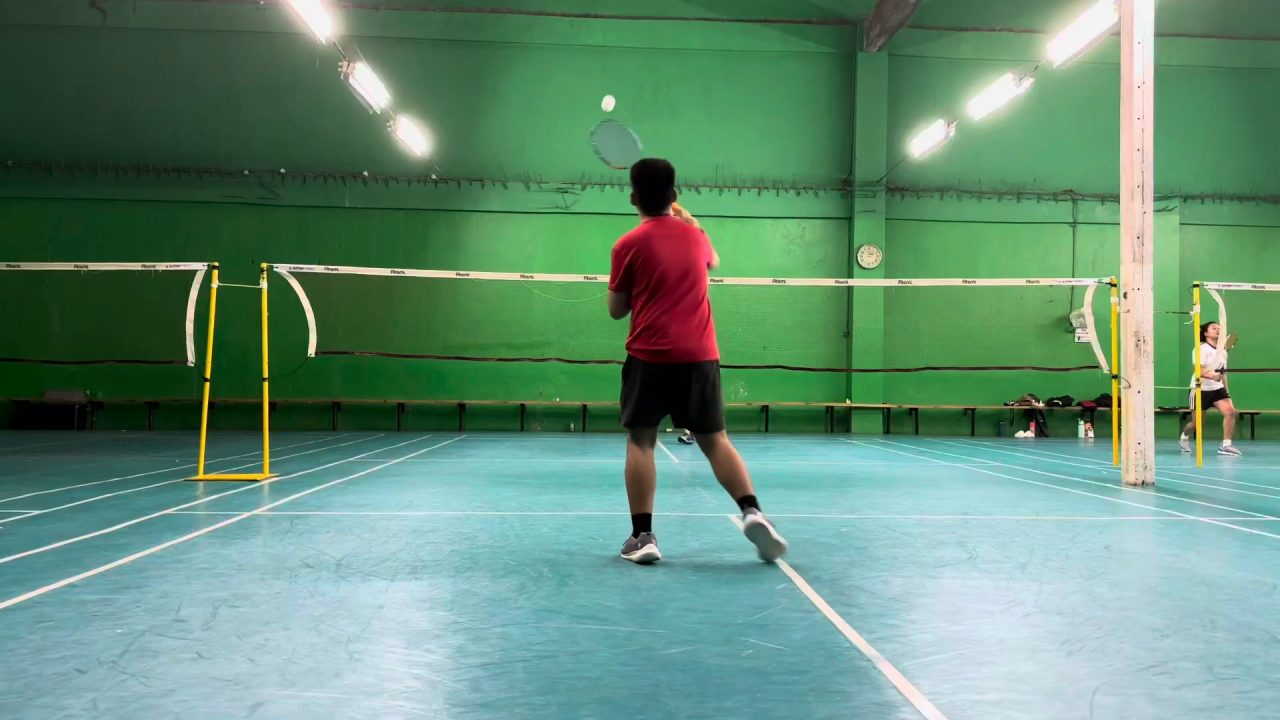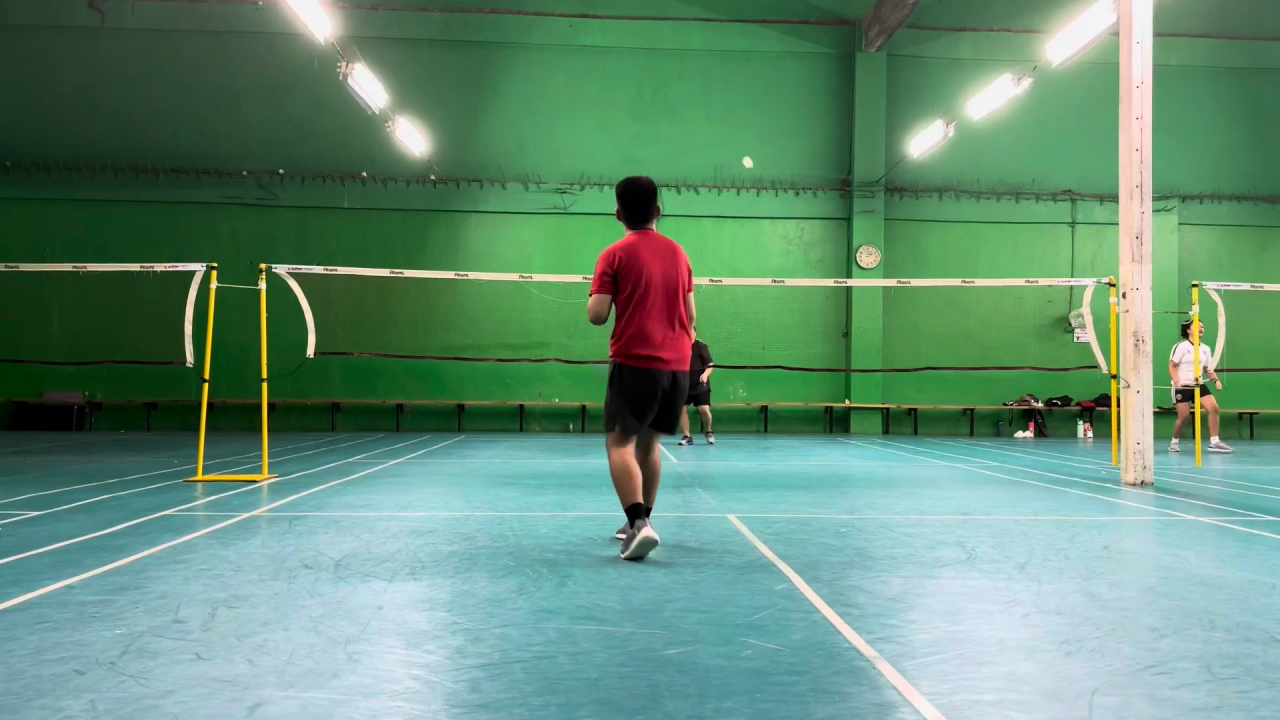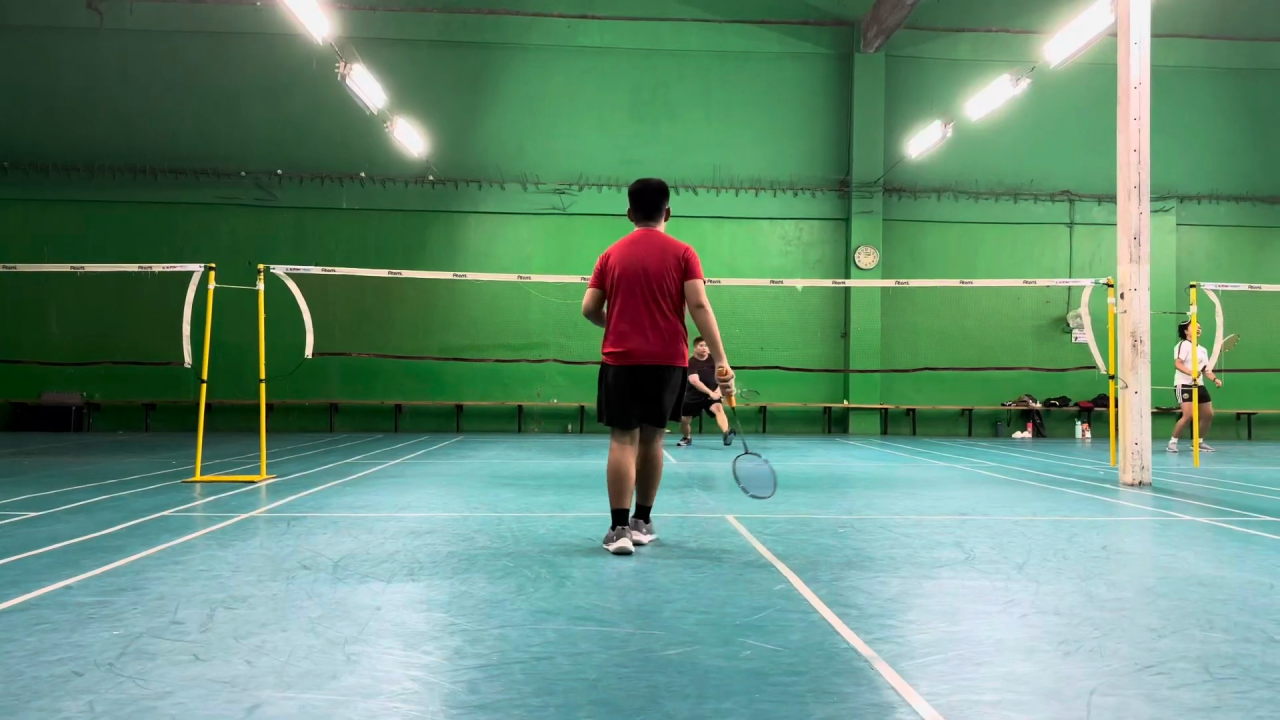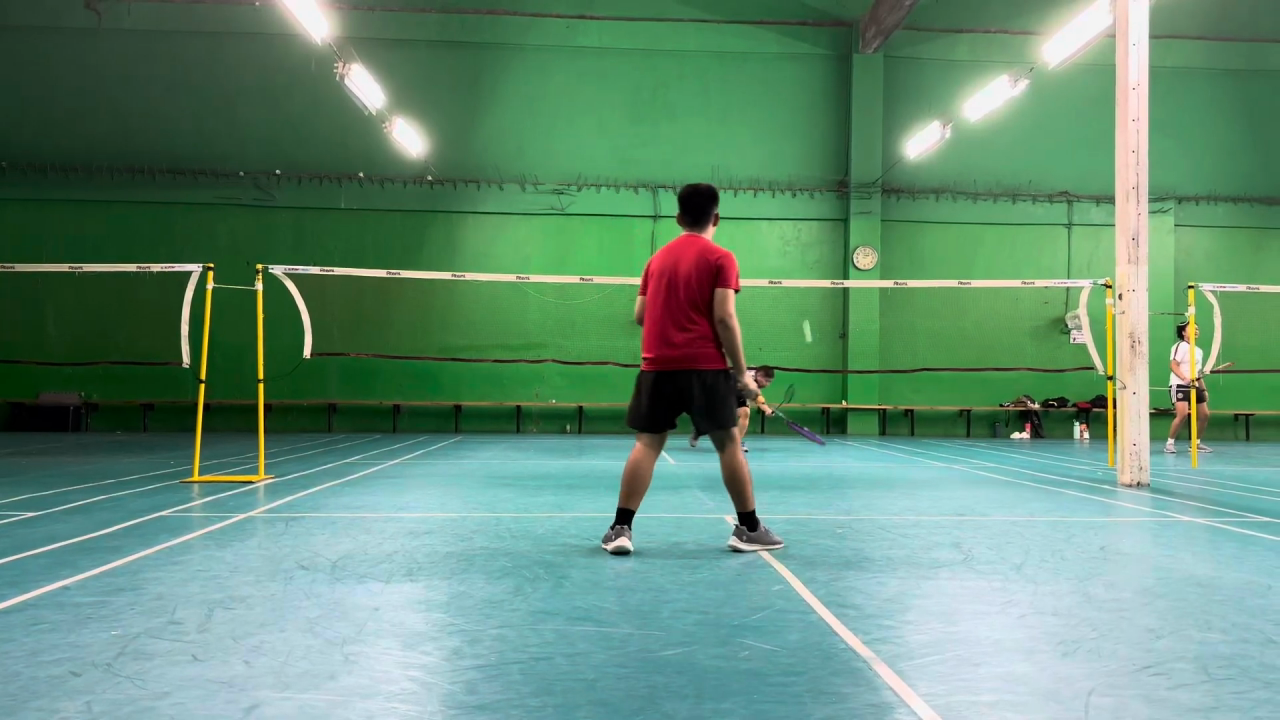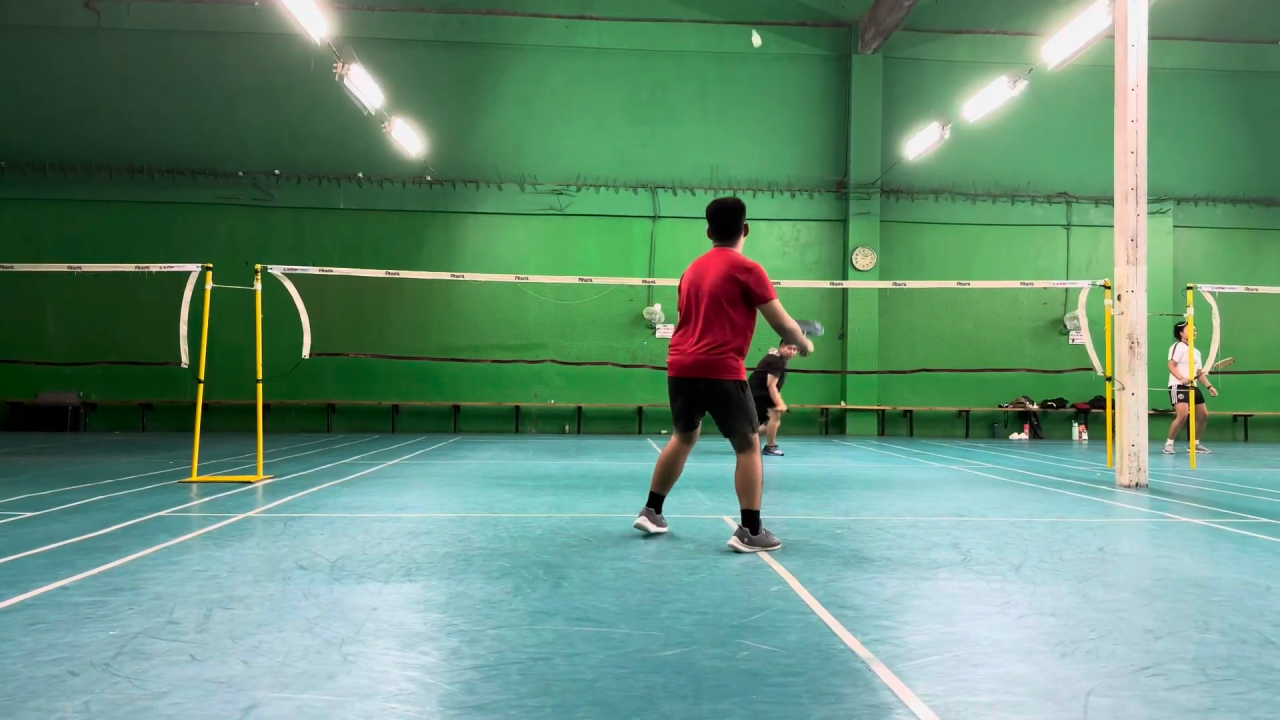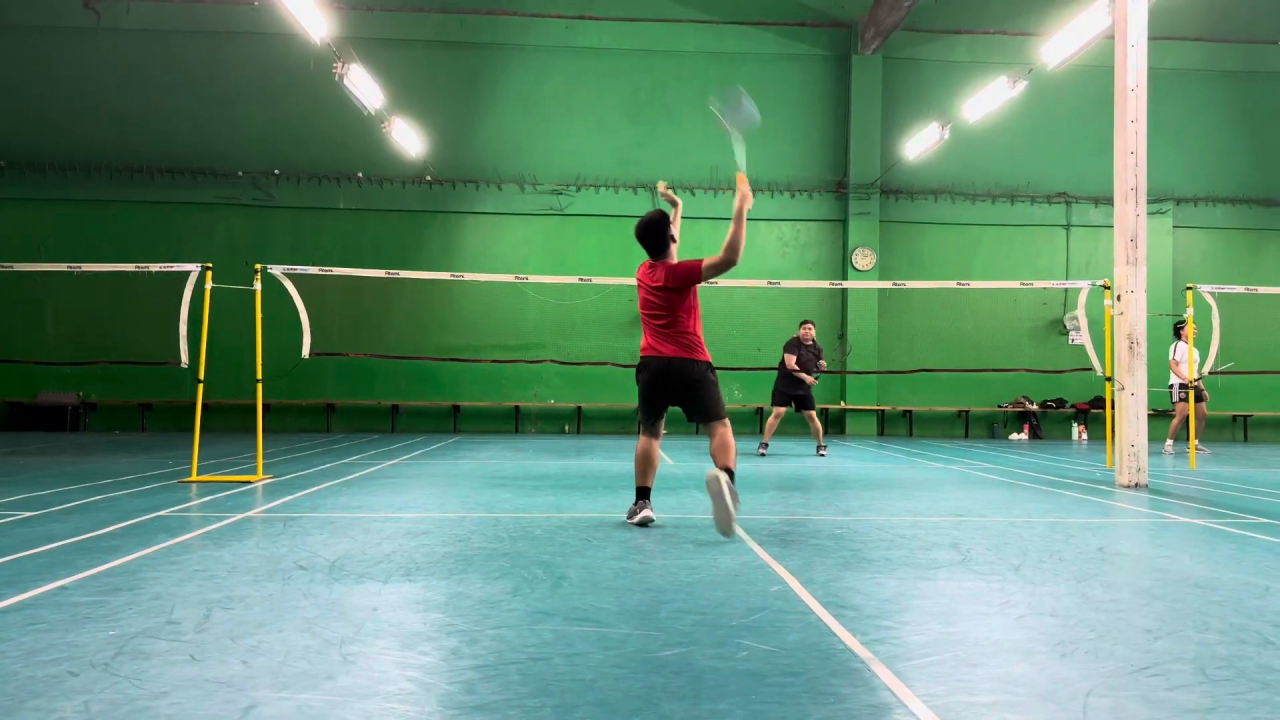
dt=0.4s
person 1, frame 1
left shoulder: (627, 245)
right shoulder: (695, 236)
left elbow: (616, 310)
left hip: (649, 356)
right hip: (700, 356)
left knee: (641, 442)
right knee: (716, 441)
left ankle: (642, 536)
right ankle: (753, 513)
person 1, frame 2
left shoulder: (615, 255)
right shoulder: (678, 253)
left elbow: (596, 315)
left hip: (635, 363)
right hip: (676, 364)
left knee: (620, 443)
right knee: (646, 443)
left ankle: (639, 523)
right ankle: (640, 521)
person 1, frame 3
left shoulder: (612, 254)
right shoulder: (683, 253)
left elbow: (589, 309)
right elbow: (700, 306)
right wrist: (720, 360)
left hip: (621, 360)
right hip: (668, 360)
left knee: (622, 441)
right knee: (652, 440)
left ankle: (620, 528)
right ankle: (642, 521)
person 1, frame 4
left shoulder: (657, 258)
right shoulder: (720, 258)
left elbow: (641, 315)
right elbow: (724, 318)
right wrist: (742, 373)
left hip: (658, 366)
right hip: (704, 367)
left knee: (646, 445)
right knee: (728, 444)
left ankle: (620, 528)
right ankle: (749, 528)
person 1, frame 5
left shoulder: (692, 269)
right shoulder: (747, 271)
right elbow: (782, 324)
right wrist: (803, 343)
left hip: (681, 369)
right hip: (721, 372)
left knee: (683, 438)
right knee: (748, 446)
left ankle: (651, 510)
right ankle: (750, 530)
person 1, frame 6
left shoulder: (644, 272)
right shoulder: (679, 273)
left elbow: (662, 242)
right elbow: (729, 258)
left wrist: (675, 209)
right wrist: (741, 207)
left hip: (652, 364)
right hip: (690, 361)
left knee: (650, 434)
right knee: (720, 427)
left ankle: (641, 503)
right ankle: (724, 476)
